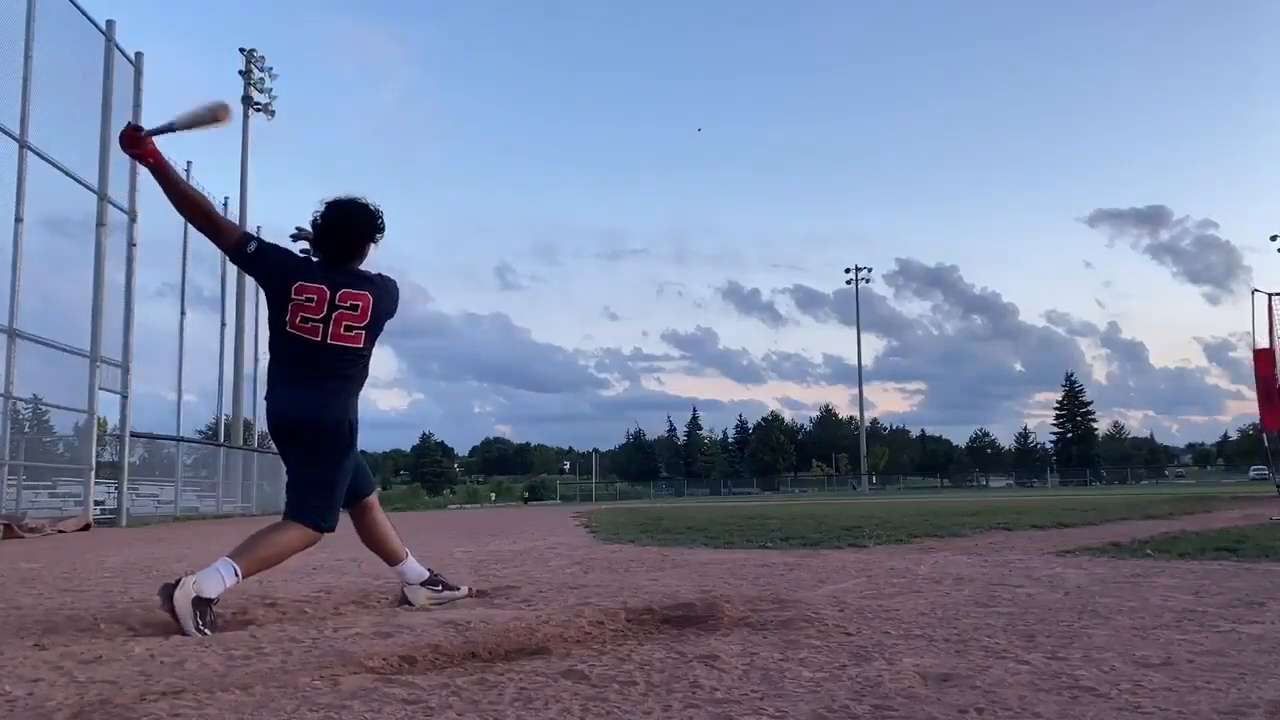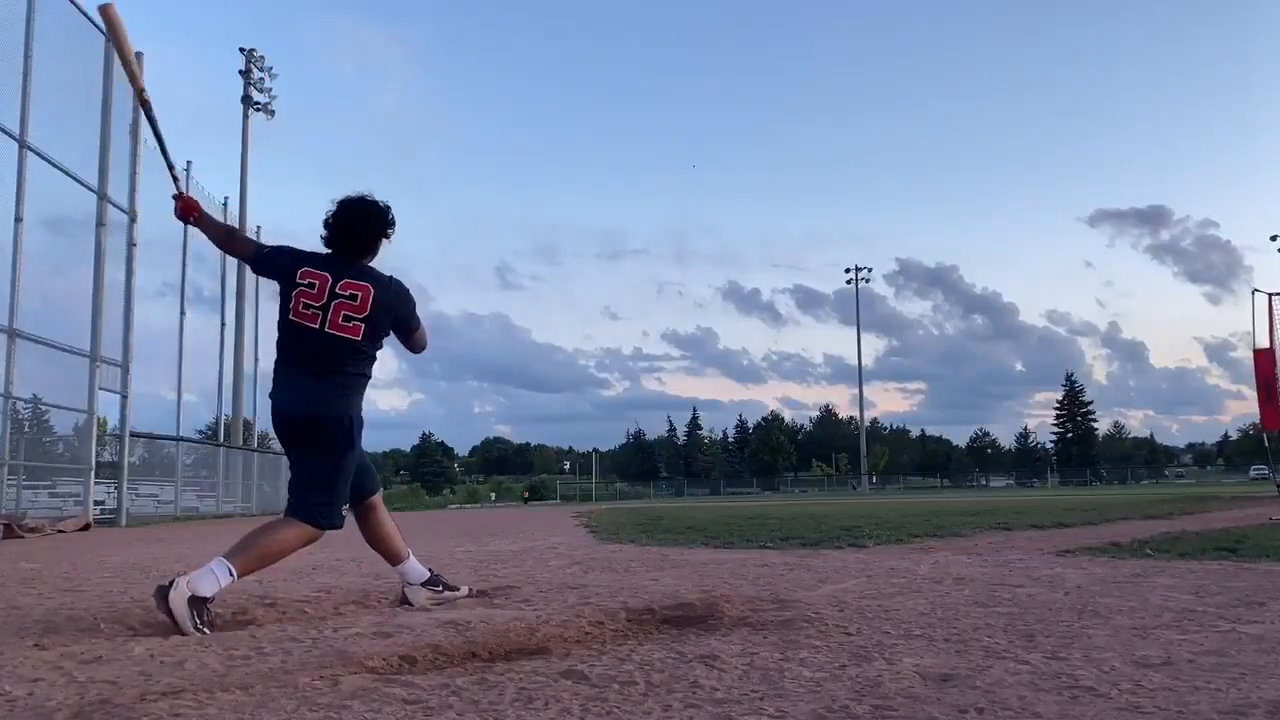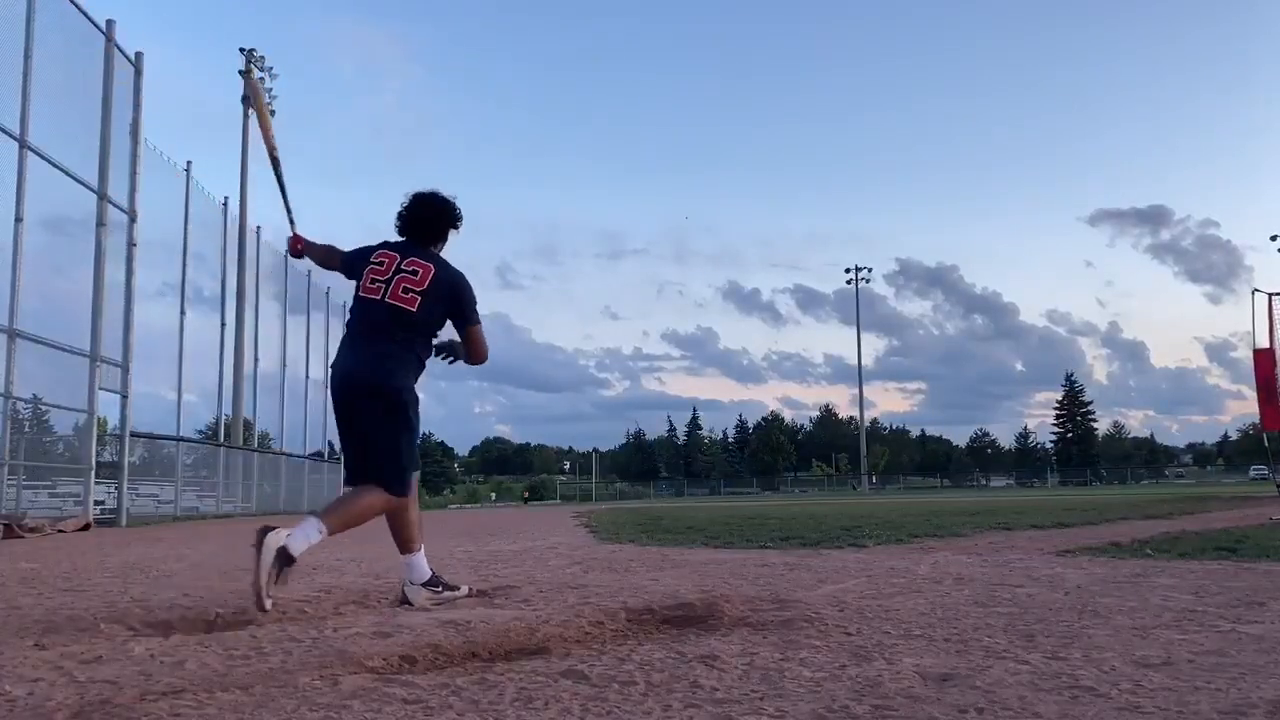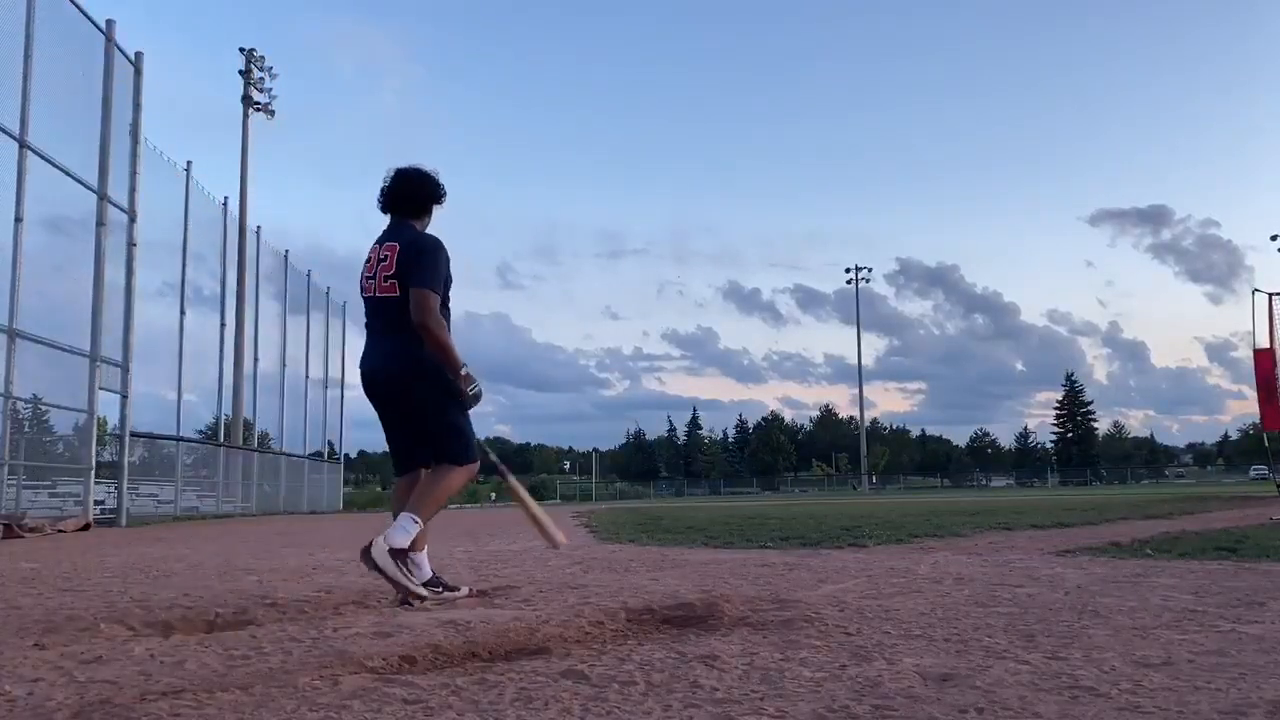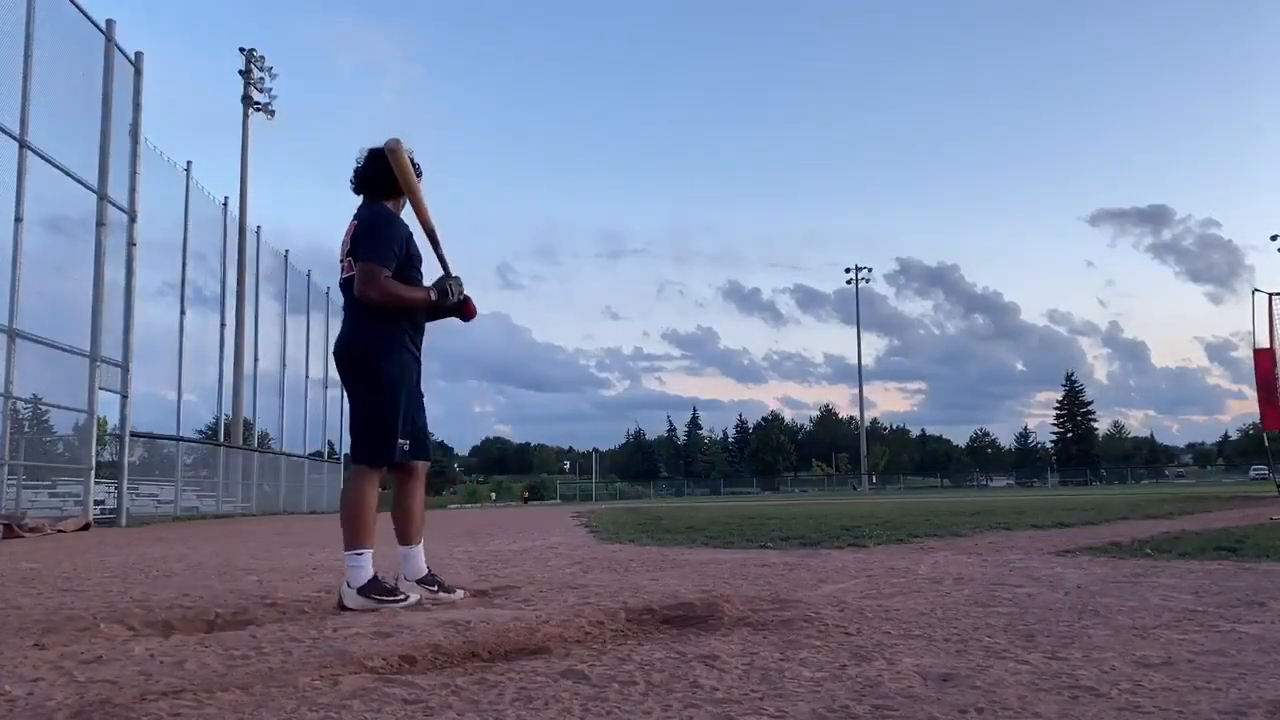
dt=0.5s
person 1, frame 1
left shoulder: (286, 270)
right shoulder: (384, 291)
left elbow: (211, 221)
left wrist: (152, 160)
right wrist: (342, 251)
left hip: (285, 413)
right hip: (331, 420)
left knee: (363, 499)
right knee: (307, 522)
left ankle: (419, 581)
right ankle: (201, 586)
person 1, frame 2
left shoulder: (300, 266)
right shoulder: (391, 291)
left elbow: (240, 246)
right elbow: (418, 344)
left wrist: (198, 216)
left hip: (289, 406)
right hip: (333, 414)
left knee: (367, 495)
right knee: (307, 520)
left ankle: (419, 581)
right ankle: (196, 585)
person 1, frame 3
left shoulder: (377, 255)
right shoulder: (451, 279)
left elbow: (334, 258)
right elbow: (479, 353)
left wrist: (303, 247)
right wrist: (455, 348)
left hip: (347, 376)
right hip: (387, 383)
left knee: (404, 478)
right knee: (390, 489)
left ankle: (420, 581)
right ankle: (287, 542)
person 1, frame 4
left shoulder: (377, 250)
right shoulder: (426, 247)
right elbow: (425, 317)
right wrist: (459, 373)
left hip: (377, 368)
right hip: (415, 370)
left knee: (414, 469)
right knee: (460, 461)
left ankle: (420, 576)
right ankle: (392, 544)
person 1, frame 5
left shoulder: (367, 224)
right shoulder: (383, 223)
right elbow: (371, 290)
left wrist: (444, 303)
right wrist: (434, 294)
left hip: (387, 357)
right hip: (379, 356)
left knee: (413, 463)
right knee: (371, 463)
left ankle: (414, 575)
right ankle: (358, 582)
